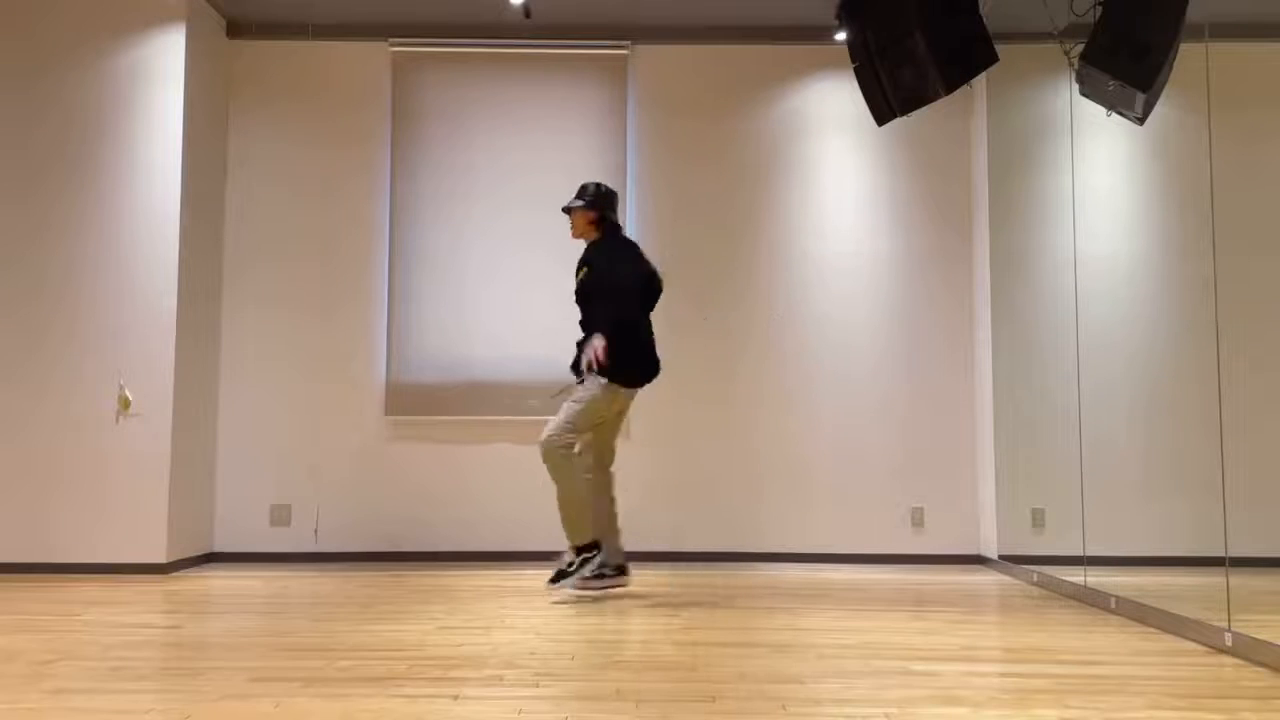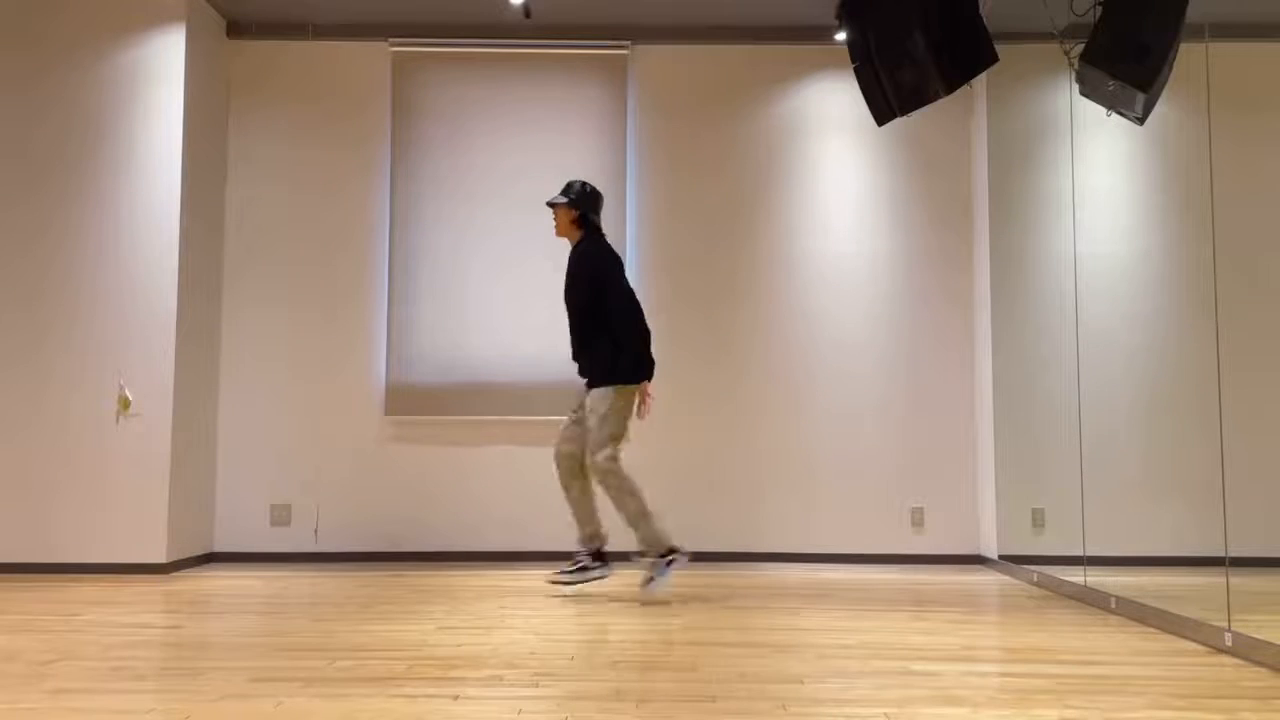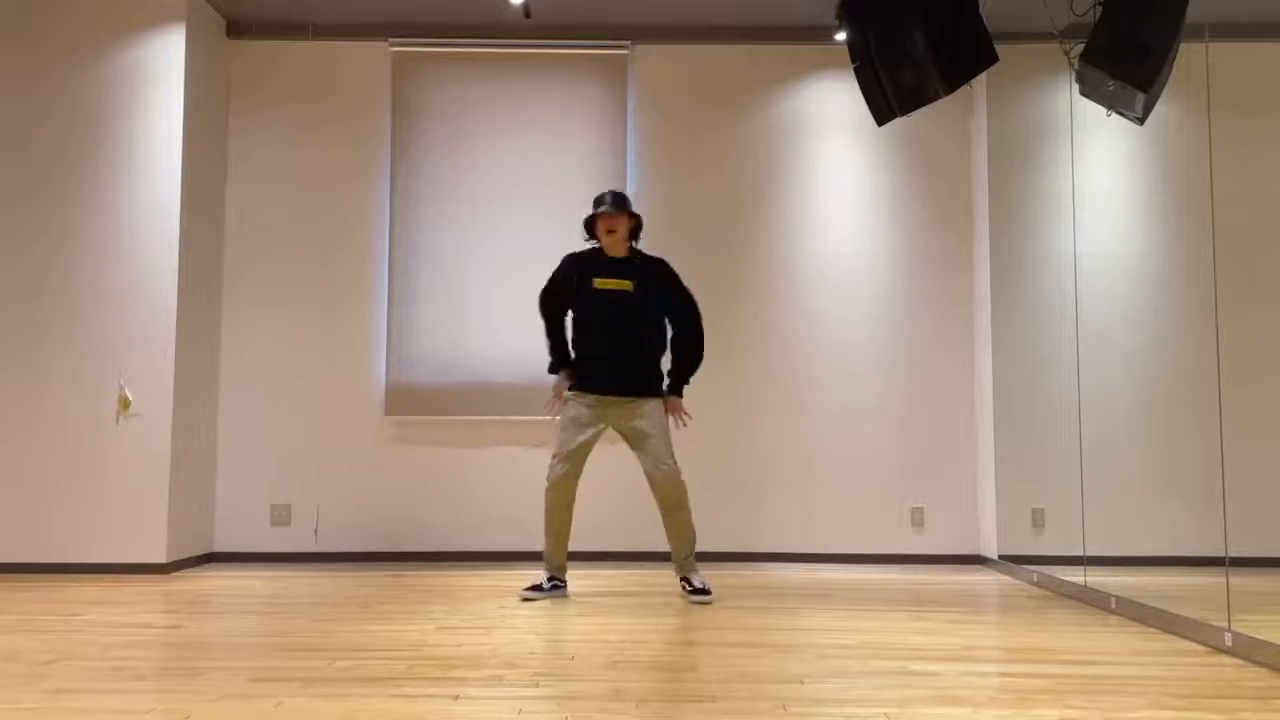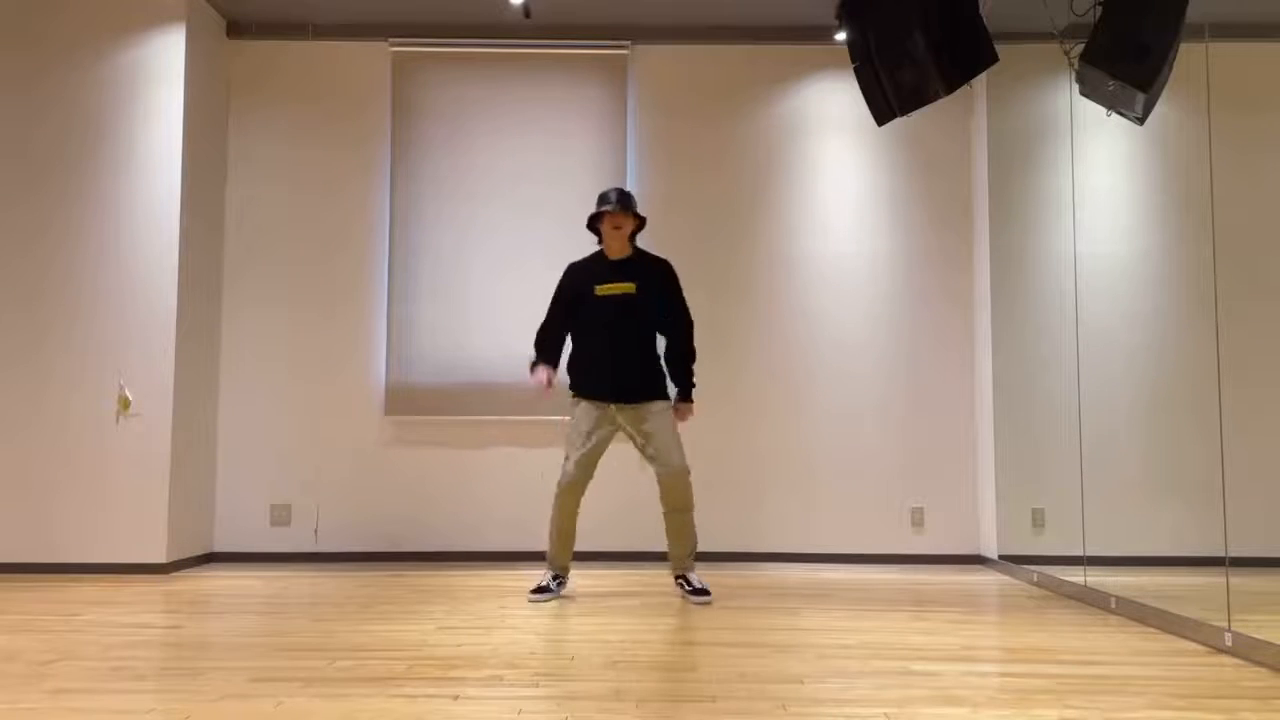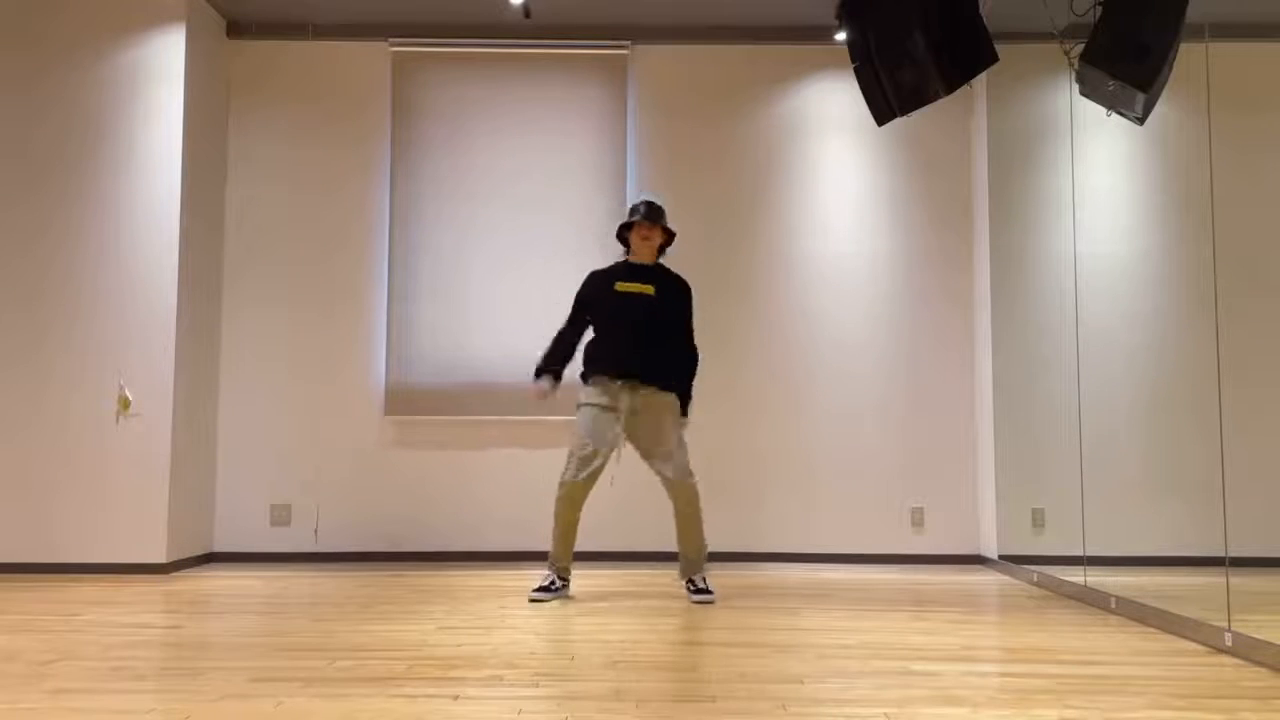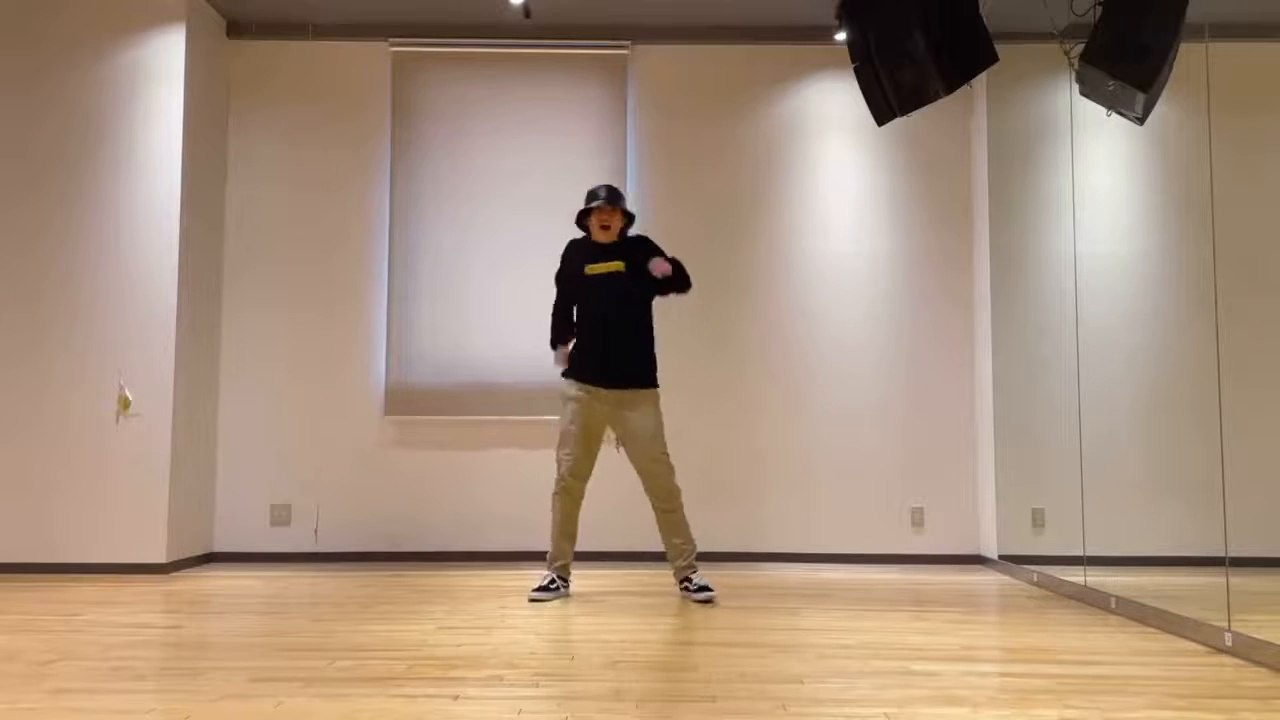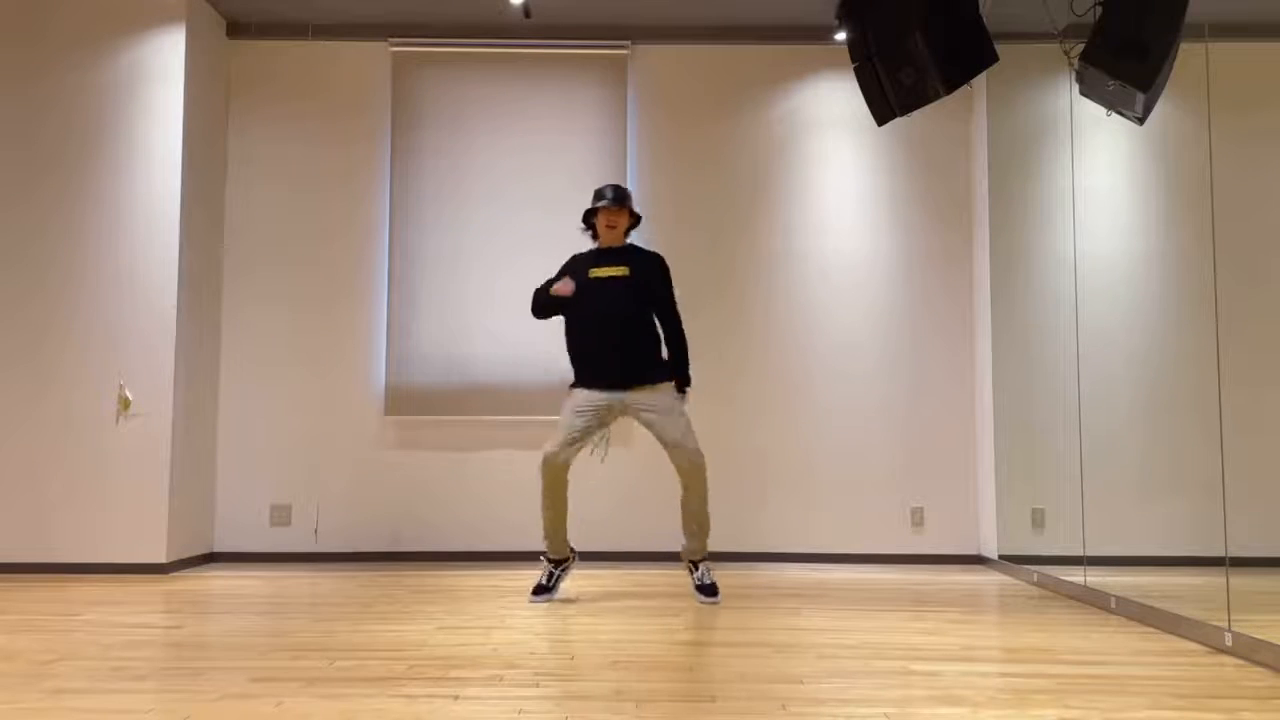
dt=0.3s
person 1, frame 1
left shoulder: (615, 251)
right shoulder: (597, 256)
left elbow: (647, 285)
left wrist: (603, 334)
left hip: (615, 373)
right hip: (611, 374)
left knee: (555, 443)
right knee: (595, 467)
left ankle: (587, 545)
right ankle: (612, 561)
person 1, frame 2
left shoulder: (591, 254)
right shoulder: (589, 253)
left elbow: (625, 312)
right elbow: (625, 313)
left wrist: (638, 372)
right wrist: (640, 370)
left hip: (614, 376)
right hip: (604, 376)
left knee: (602, 461)
right knee: (567, 453)
left ankle: (661, 551)
right ankle: (591, 551)
person 1, frame 3
left shoulder: (657, 272)
right shoulder: (577, 266)
left elbow: (689, 327)
right elbow: (552, 311)
left wrist: (676, 387)
right wrist: (562, 367)
left hip: (642, 397)
right hip: (586, 395)
left knee: (667, 477)
right knee: (560, 479)
left ankle: (688, 571)
right ankle: (554, 573)
person 1, frame 4
left shoulder: (657, 271)
right shoulder: (580, 274)
left elbow: (680, 333)
right elbow: (554, 326)
left wrist: (684, 390)
right wrist: (544, 363)
left hip: (648, 398)
right hip: (592, 398)
left knee: (676, 477)
right knee: (571, 481)
left ankle: (684, 571)
right ankle: (556, 572)
person 1, frame 5
left shoulder: (676, 286)
right shoulder: (602, 280)
left elbow: (683, 348)
right elbow: (573, 330)
left wrist: (682, 404)
right wrist: (548, 371)
left hip: (655, 395)
right hip: (600, 392)
left knee: (681, 484)
right knee: (574, 483)
left ankle: (694, 573)
right ankle: (558, 573)
person 1, frame 6
left shoulder: (641, 249)
right shoulder: (575, 254)
left elbow: (678, 283)
left wrist: (669, 270)
right wrist: (560, 340)
left hip: (637, 387)
right hip: (583, 385)
left knee: (660, 478)
right knee: (569, 478)
left ankle: (687, 572)
right ankle: (558, 572)
person 1, frame 7
left shoulder: (651, 264)
right shoulder: (578, 265)
left elbow: (671, 323)
right elbow: (539, 307)
left wrist: (681, 378)
right wrist: (551, 291)
left hip: (651, 384)
right hip: (592, 387)
left knee: (691, 459)
right knee: (553, 460)
left ankle: (697, 561)
right ankle: (558, 557)
